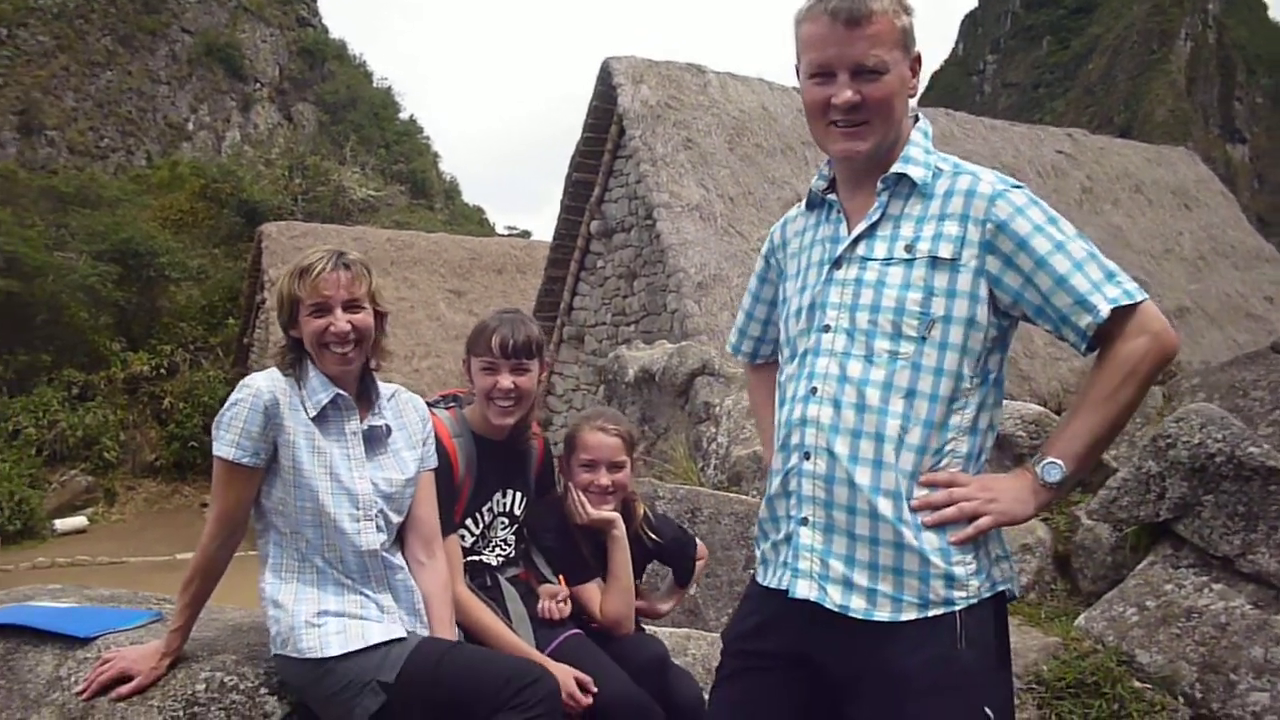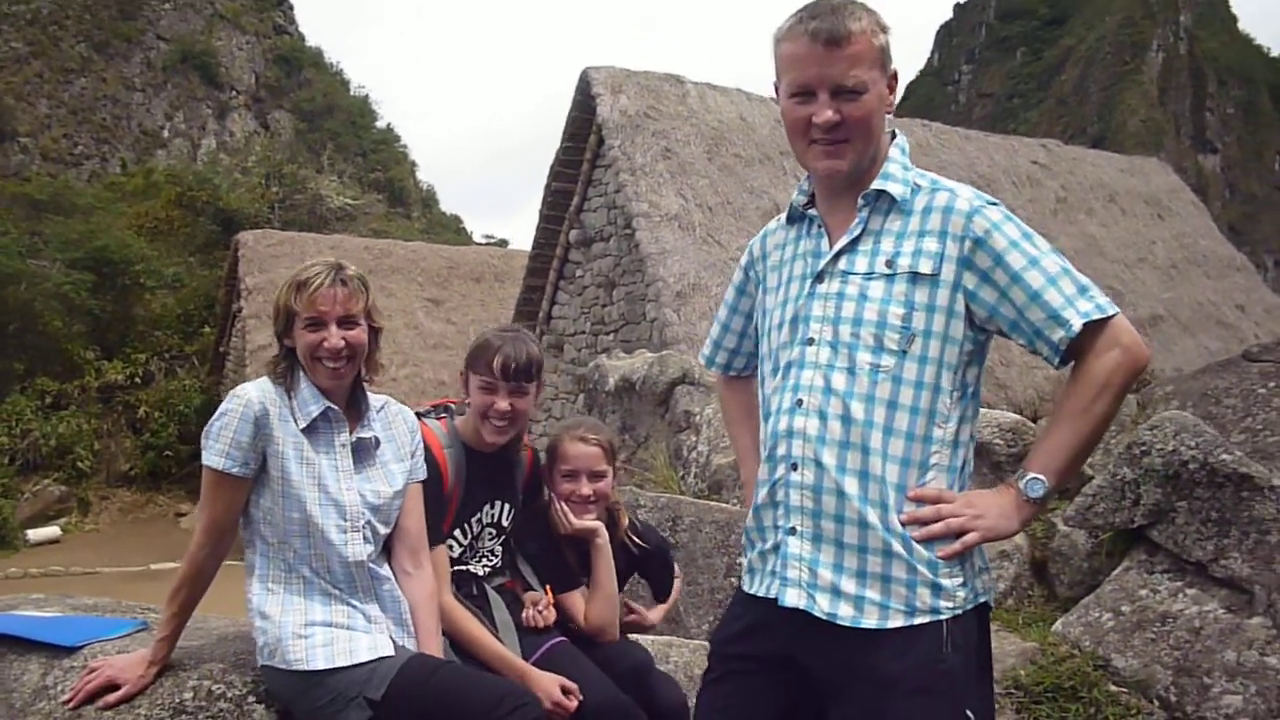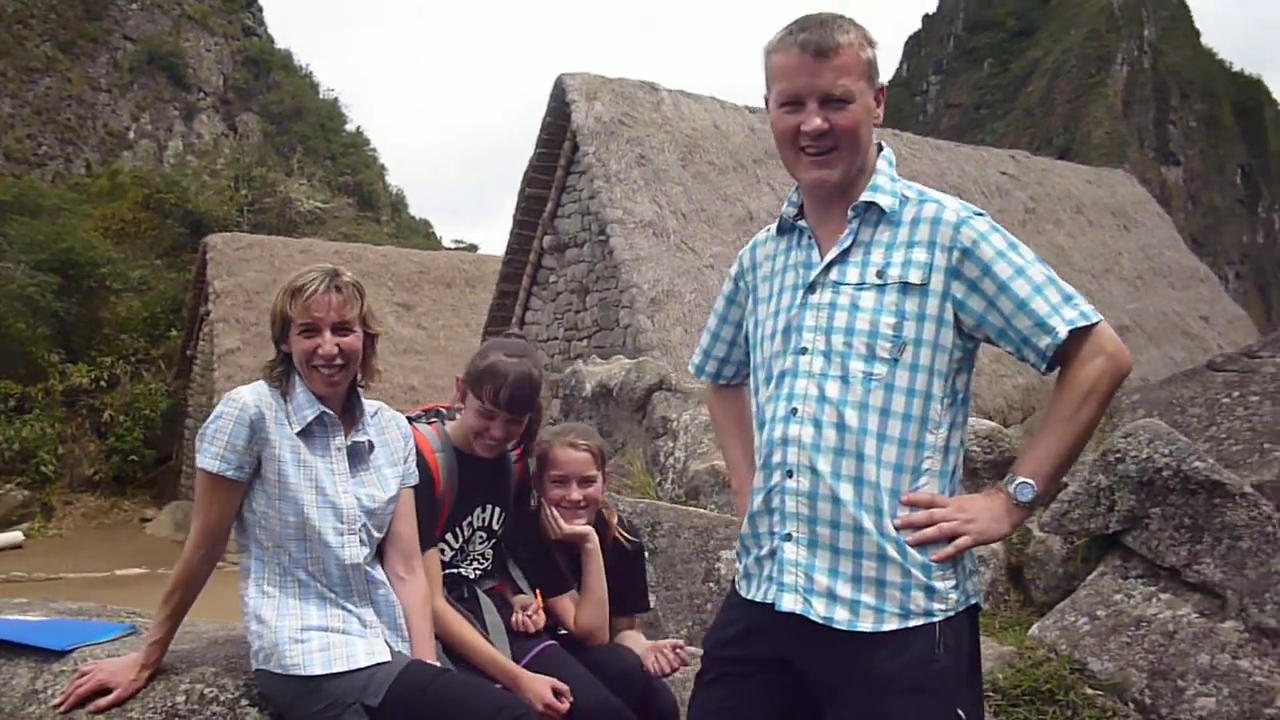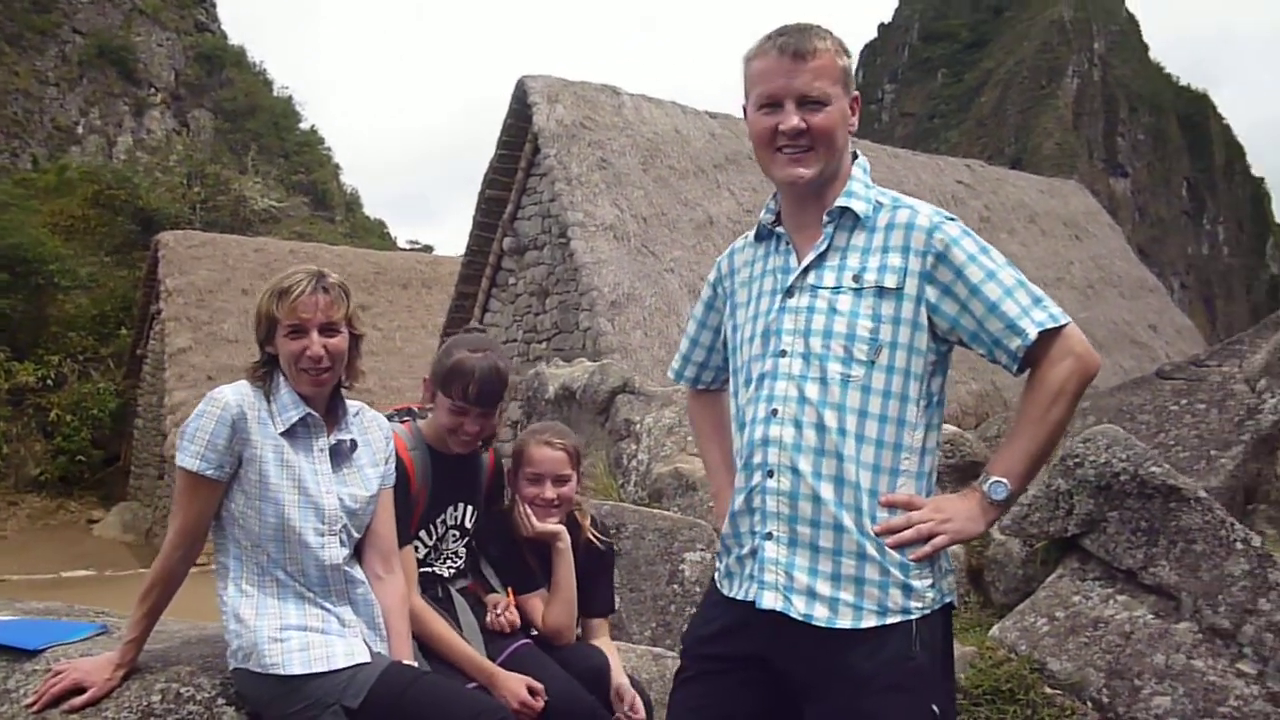
dt=0.3s
person 1, frame 1
left shoulder: (982, 205)
right shoulder: (790, 234)
left elbow: (1143, 337)
left wrist: (1039, 479)
left hip: (924, 603)
right hip: (782, 588)
person 1, frame 2
left shoulder: (960, 220)
right shoulder: (769, 248)
left elbow: (1115, 350)
left wrist: (1020, 496)
left hip: (907, 612)
right hip: (768, 596)
person 1, frame 3
left shoulder: (947, 231)
right shoulder: (758, 259)
left elbow: (1099, 356)
left wrist: (1010, 500)
left hip: (899, 613)
right hip: (762, 600)
person 1, frame 4
left shoulder: (922, 236)
right shoulder: (736, 265)
left elbow: (1068, 358)
left wrist: (985, 499)
left hip: (876, 613)
right hip: (741, 599)
person 2, frame 1
left shoulder: (410, 413)
right shoulder: (264, 398)
left elbow: (426, 551)
right elbow: (222, 536)
left wrist: (447, 659)
right wrist: (169, 647)
left hip: (406, 632)
right hip: (325, 644)
person 2, frame 2
left shoulder: (399, 424)
right shoulder: (255, 408)
left elbow: (413, 563)
right elbow: (210, 545)
left wrist: (432, 667)
right wrist: (155, 657)
left hip: (392, 644)
right hip: (313, 656)
person 2, frame 3
left shoulder: (392, 430)
right shoulder: (250, 412)
left elbow: (406, 567)
right elbow: (203, 548)
left wrist: (427, 672)
right wrist: (147, 660)
left hip: (388, 649)
right hip: (308, 660)
person 2, frame 4
left shoulder: (374, 431)
right shoulder: (232, 410)
left elbow: (384, 568)
right elbow: (182, 546)
left wrist: (406, 673)
right wrist: (122, 658)
left hip: (364, 649)
right hip: (286, 659)
person 3, frame 1
left shoulder: (535, 445)
right shoulder: (441, 445)
right elbow: (450, 589)
right wrist: (540, 665)
left hip: (521, 606)
right hip: (462, 620)
person 3, frame 2
left shoulder: (524, 457)
right shoulder: (431, 456)
right elbow: (437, 599)
right wrist: (526, 675)
left hip: (507, 614)
right hip: (447, 629)
person 3, frame 3
left shoulder: (512, 463)
right shoulder: (420, 462)
right elbow: (429, 603)
left wrist: (520, 600)
right wrist: (517, 678)
left hip: (496, 620)
right hip: (438, 632)
person 3, frame 4
left shoulder: (486, 462)
right shoulder: (397, 460)
right elbow: (405, 600)
right wrist: (493, 677)
left hip: (470, 617)
right hip: (413, 630)
person 4, frame 1
left shoulder: (647, 524)
right shoulder: (548, 521)
left elbow: (699, 556)
right elbow: (616, 621)
left wrist: (664, 602)
right wrist: (615, 531)
left hip: (619, 648)
right knee: (648, 655)
person 4, frame 2
left shoulder: (633, 534)
right shoulder: (535, 531)
left elbow: (672, 577)
right elbow: (602, 629)
left wrist: (654, 615)
right wrist: (599, 540)
left hip: (605, 658)
right knee: (632, 663)
person 4, frame 3
left shoulder: (622, 537)
right shoulder: (525, 533)
left elbow: (622, 629)
right elbow: (591, 633)
left wrist: (646, 651)
right wrist: (588, 545)
left hip: (593, 662)
right knee: (620, 666)
person 4, frame 4
left shoulder: (593, 536)
right shoulder: (496, 531)
left elbow: (597, 634)
right elbow: (559, 632)
left wrist: (619, 682)
right wrist: (561, 544)
left hip: (565, 661)
right knee: (588, 666)
